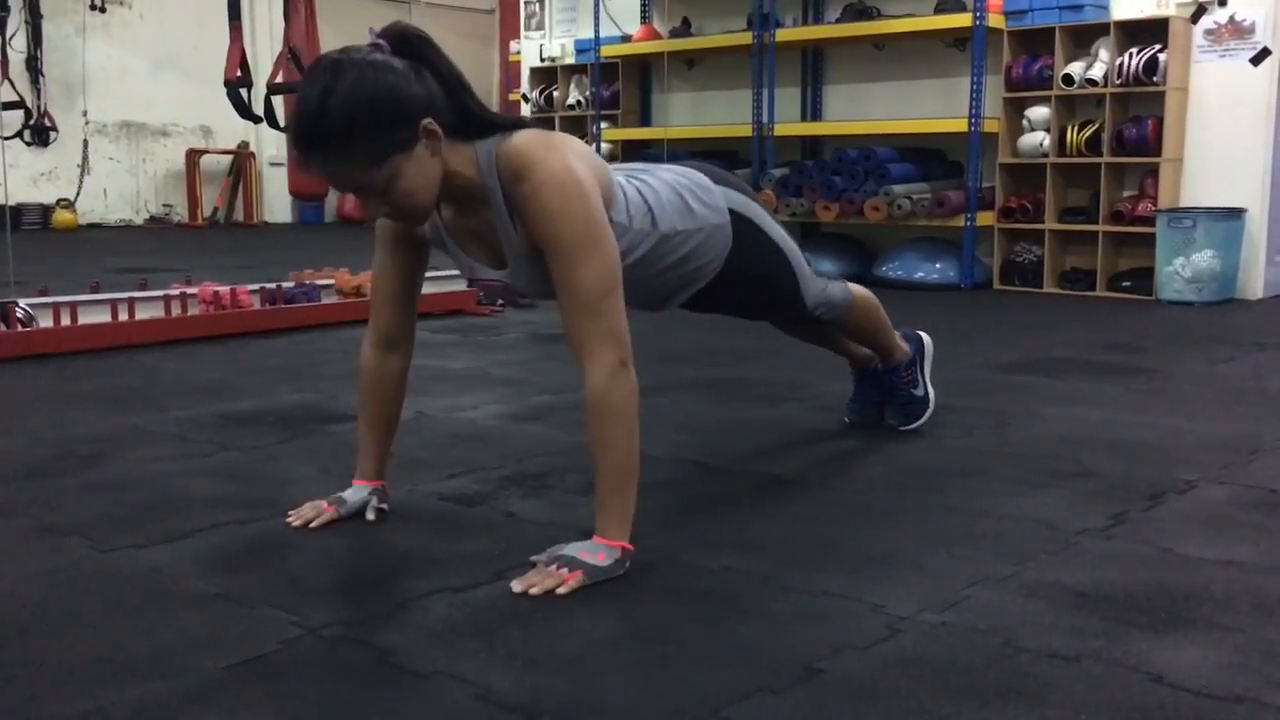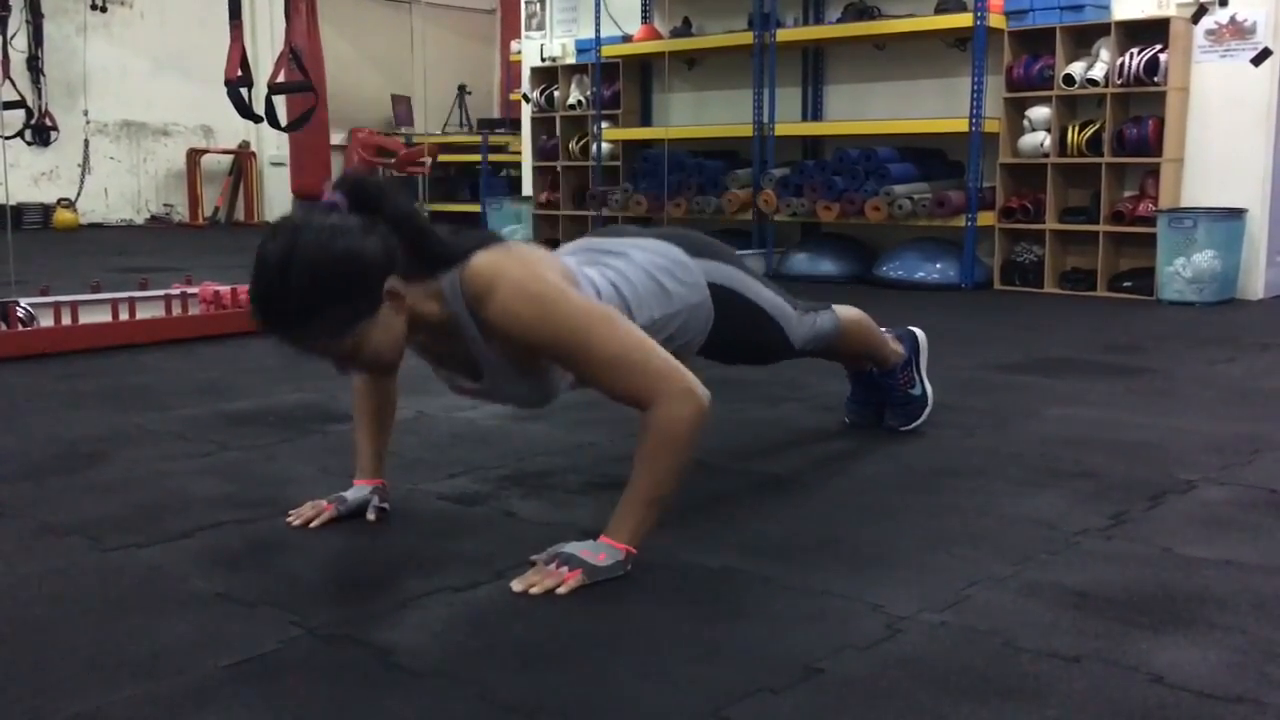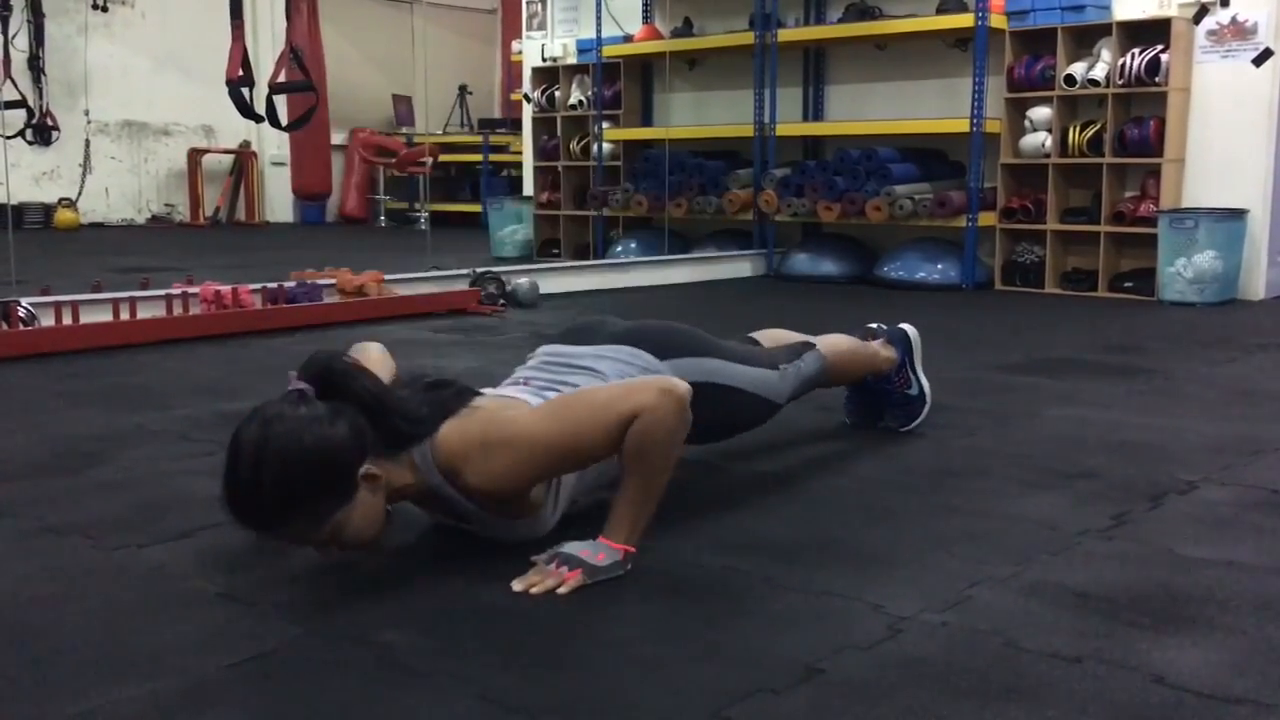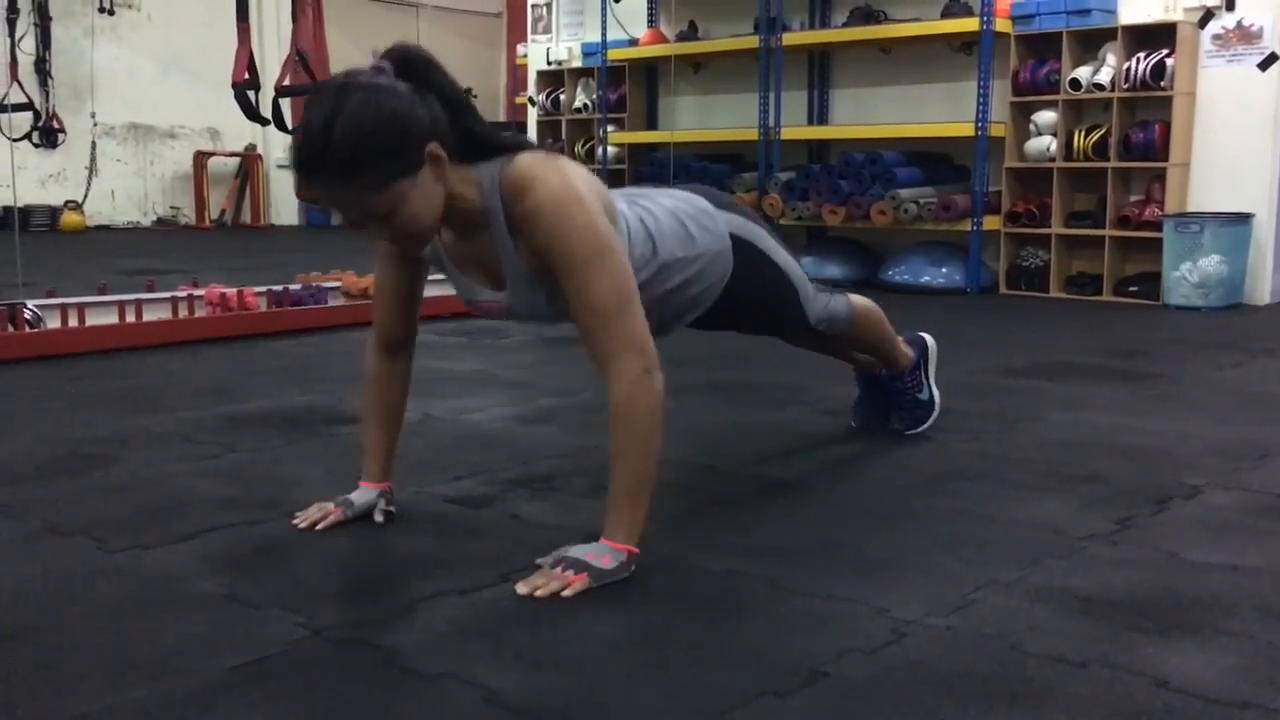
dt=0.4s
person 1, frame 1
left shoulder: (543, 174)
right shoulder: (411, 188)
left elbow: (609, 363)
right elbow: (387, 343)
left wrist: (611, 542)
right wrist: (366, 483)
left hip: (711, 227)
right hip: (653, 256)
left knee: (812, 305)
right knee: (789, 320)
left ankle: (901, 355)
right ankle: (868, 366)
person 1, frame 2
left shoulder: (508, 297)
right shoulder: (389, 289)
left elbow: (683, 399)
right elbow: (380, 373)
left wrist: (615, 543)
right wrist: (368, 479)
left hip: (686, 285)
right hip: (607, 265)
left knee: (801, 334)
right knee: (792, 339)
left ankle: (896, 354)
right ankle: (871, 380)
person 1, frame 3
left shoulder: (475, 455)
right shoulder: (365, 421)
left elbow: (668, 402)
right elbow: (371, 351)
left wrist: (613, 545)
right wrist: (349, 512)
left hip: (662, 375)
right hip: (581, 361)
left knee: (786, 377)
right knee: (758, 353)
left ankle: (887, 352)
right ankle: (865, 339)
person 1, frame 4
left shoulder: (547, 199)
right shoulder: (410, 202)
left elbow: (636, 373)
right elbow: (389, 347)
left wrist: (618, 545)
right wrist: (373, 484)
left hip: (713, 250)
right hip: (653, 263)
left knee: (815, 320)
right knee: (795, 333)
left ankle: (906, 360)
right ankle: (871, 374)
